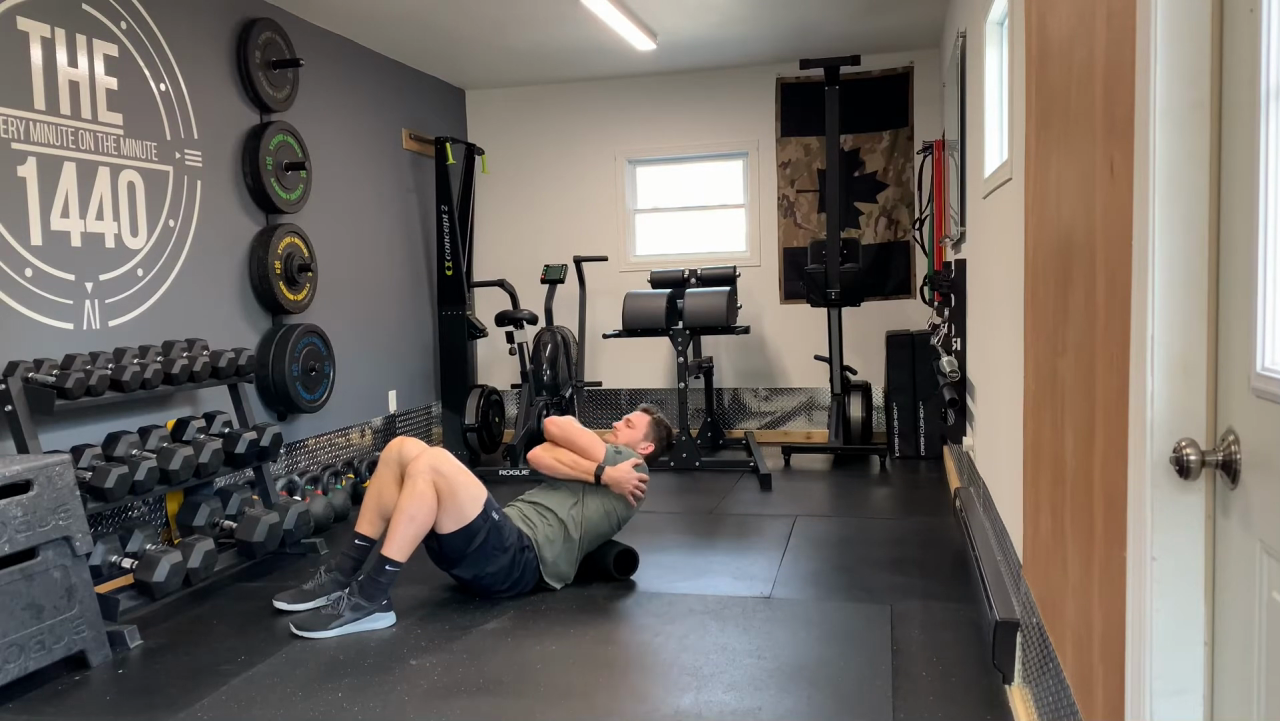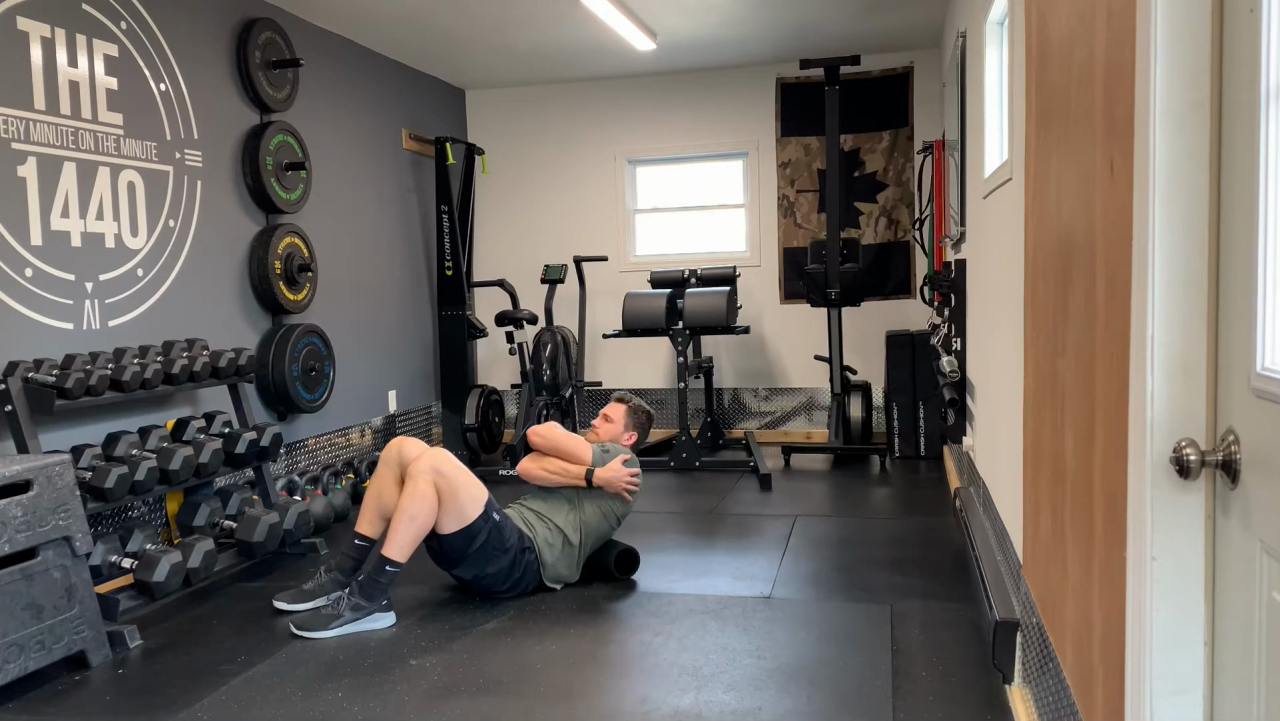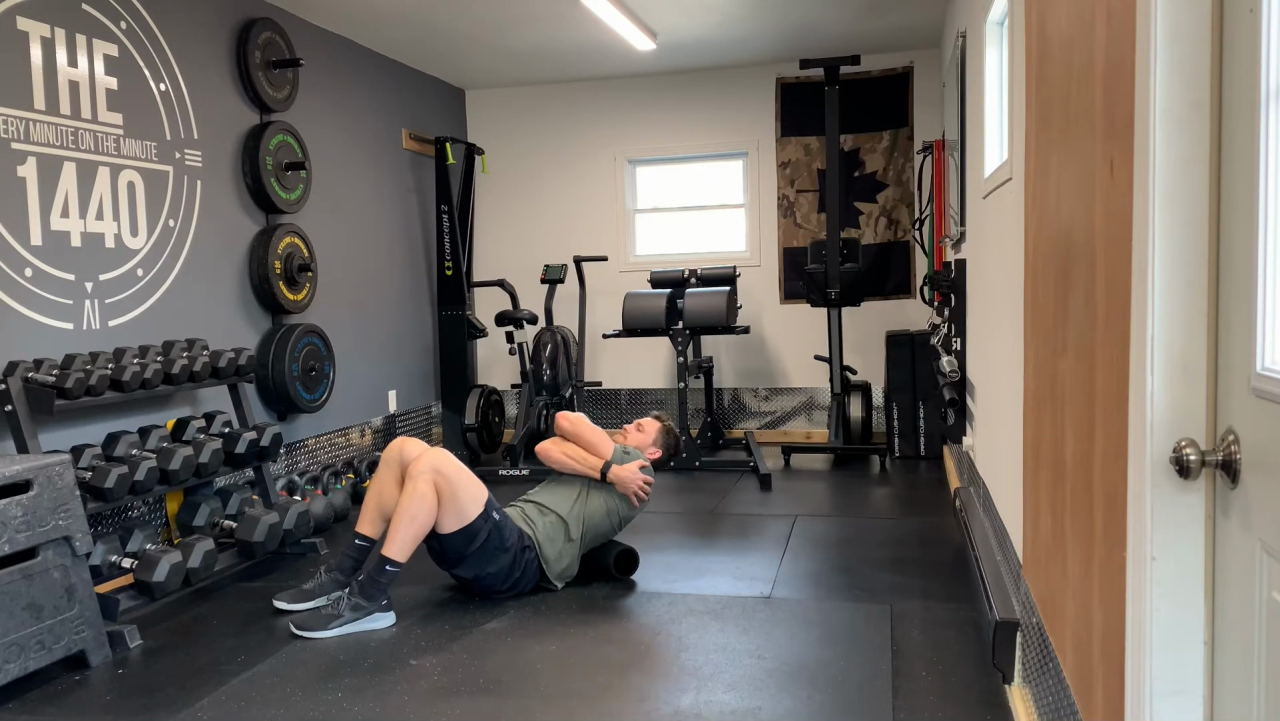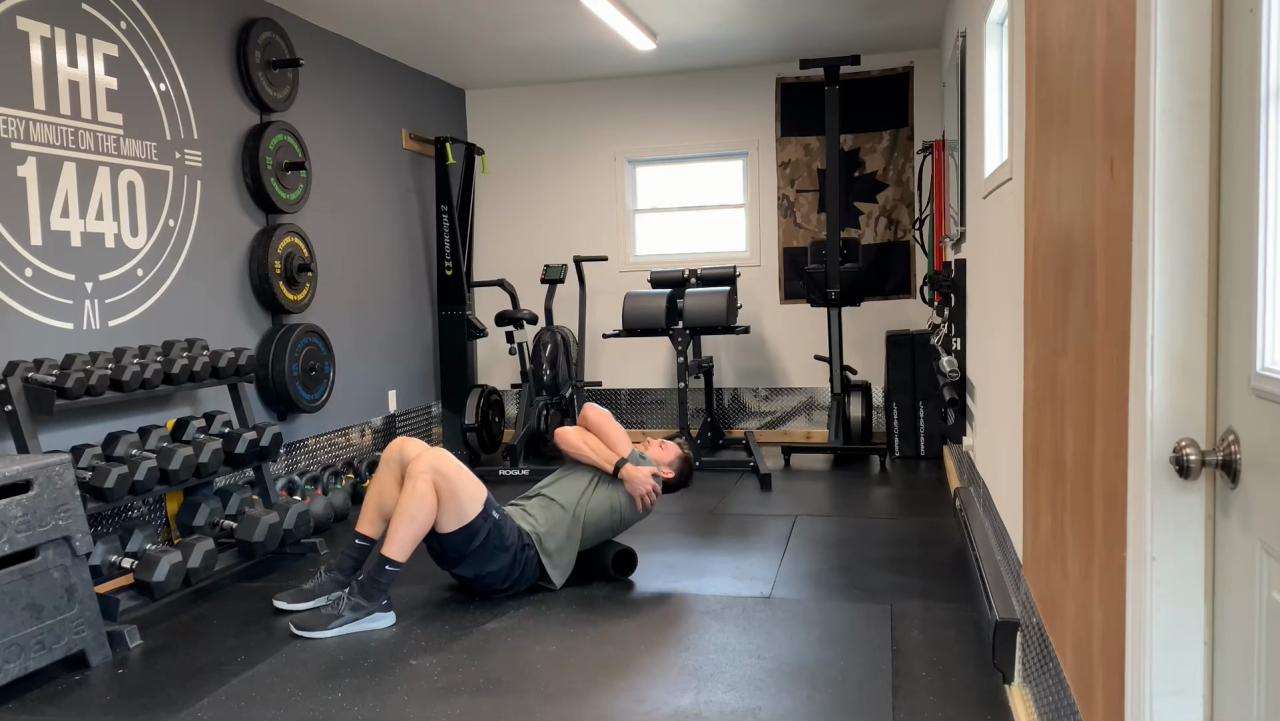
dt=0.5s
person 1, frame 1
left shoulder: (630, 470)
right shoulder: (599, 469)
left elbow: (555, 426)
right elbow: (539, 456)
right wrist: (600, 474)
left hip: (513, 559)
right hip: (494, 542)
left knee: (432, 462)
right knee: (403, 448)
left ankle: (369, 599)
right ankle: (343, 574)
person 1, frame 2
left shoulder: (622, 463)
right shoulder: (596, 468)
left elbow: (539, 435)
right elbow: (528, 468)
right wrist: (591, 475)
left hip: (516, 560)
right hip: (496, 543)
left knee: (432, 463)
right knee: (404, 449)
left ankle: (369, 599)
right ankle: (343, 574)
person 1, frame 3
left shoulder: (636, 472)
right shoulder: (612, 469)
left elbow: (566, 421)
right elbow: (547, 450)
right wrist: (606, 471)
left hip: (515, 558)
right hip: (498, 540)
left knee: (432, 462)
right knee: (403, 449)
left ankle: (370, 599)
right ankle: (343, 574)
person 1, frame 4
left shoulder: (642, 480)
right shoulder: (610, 470)
left elbow: (591, 413)
right elbow: (565, 435)
right wrist: (618, 464)
left hip: (514, 557)
right hip: (498, 536)
left knee: (432, 462)
right knee: (405, 449)
left ankle: (369, 599)
right ankle: (344, 574)
